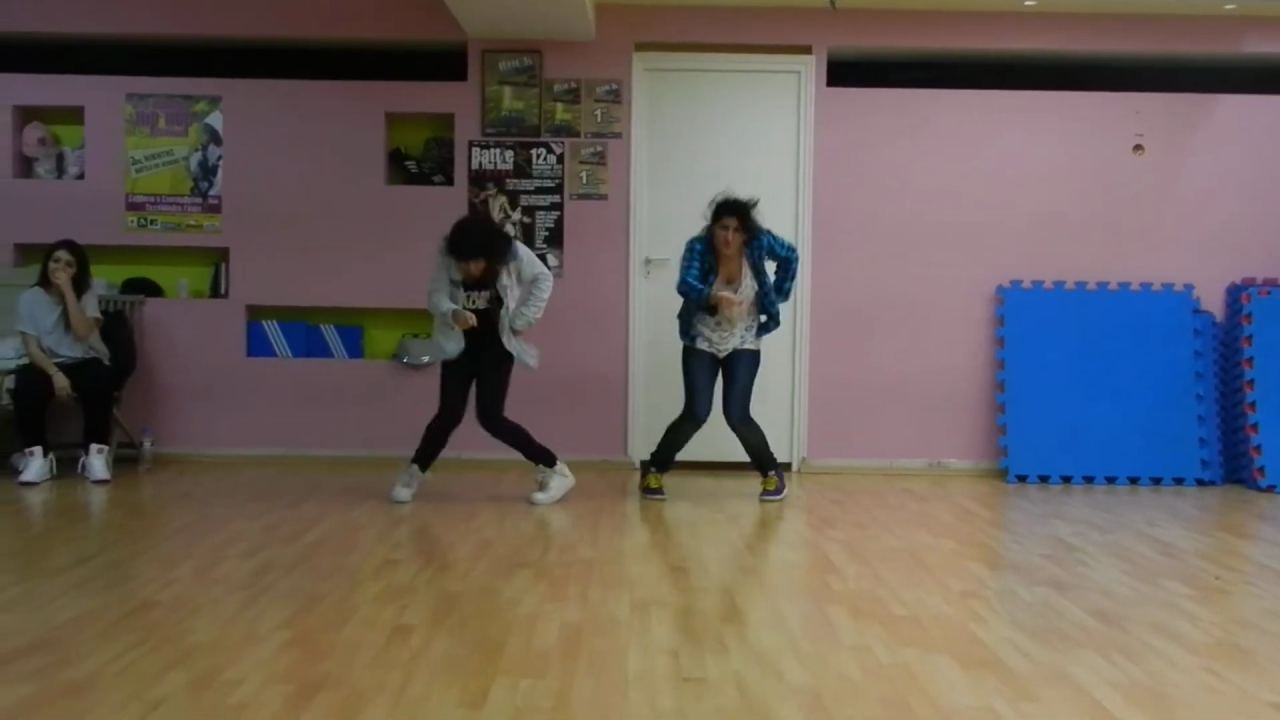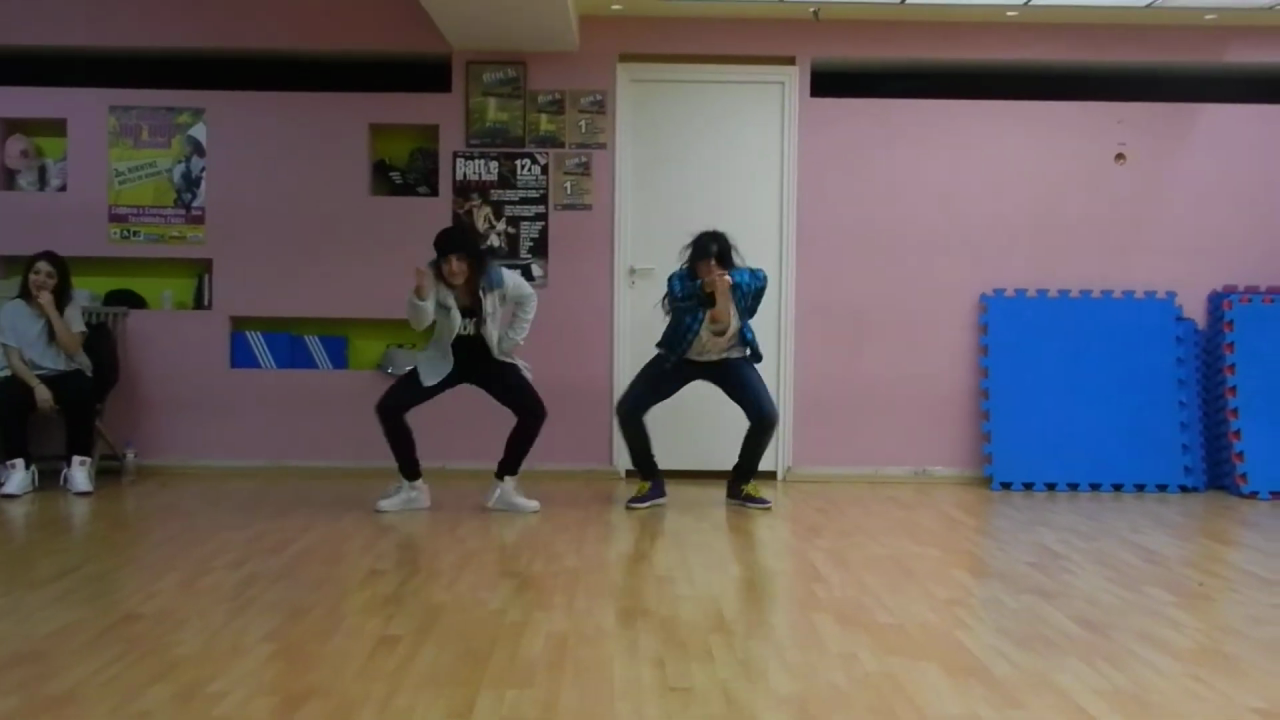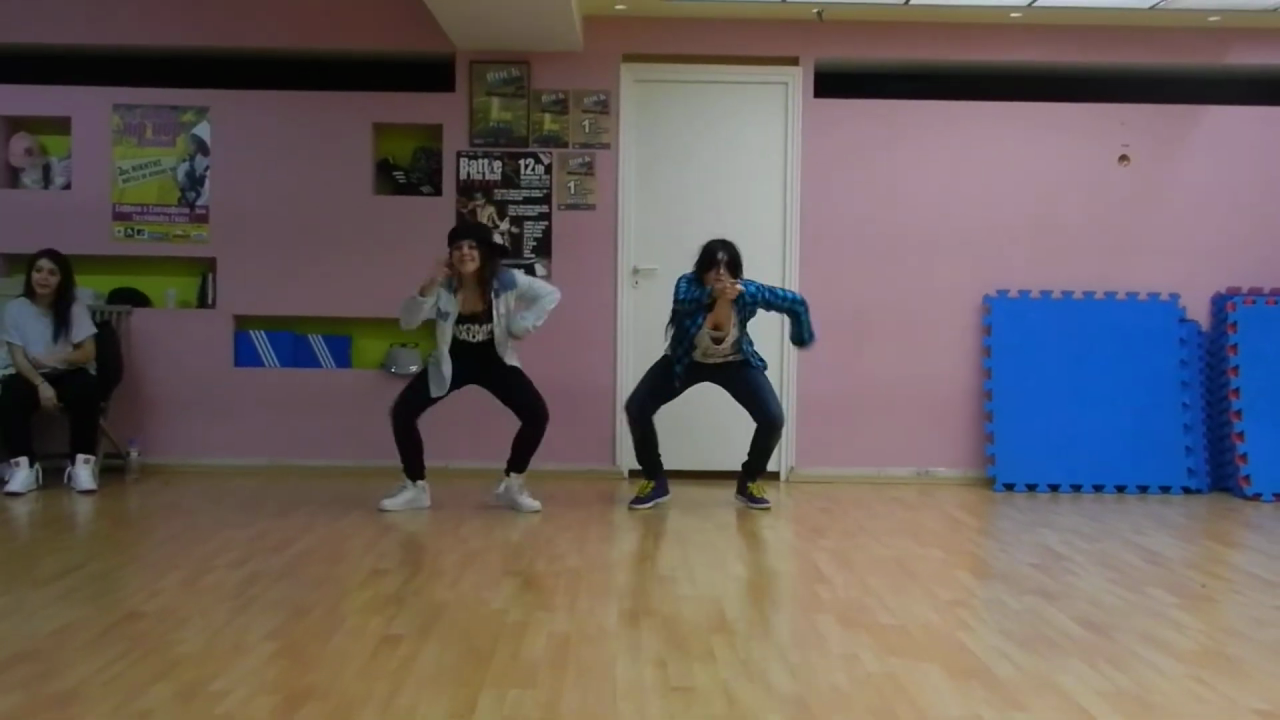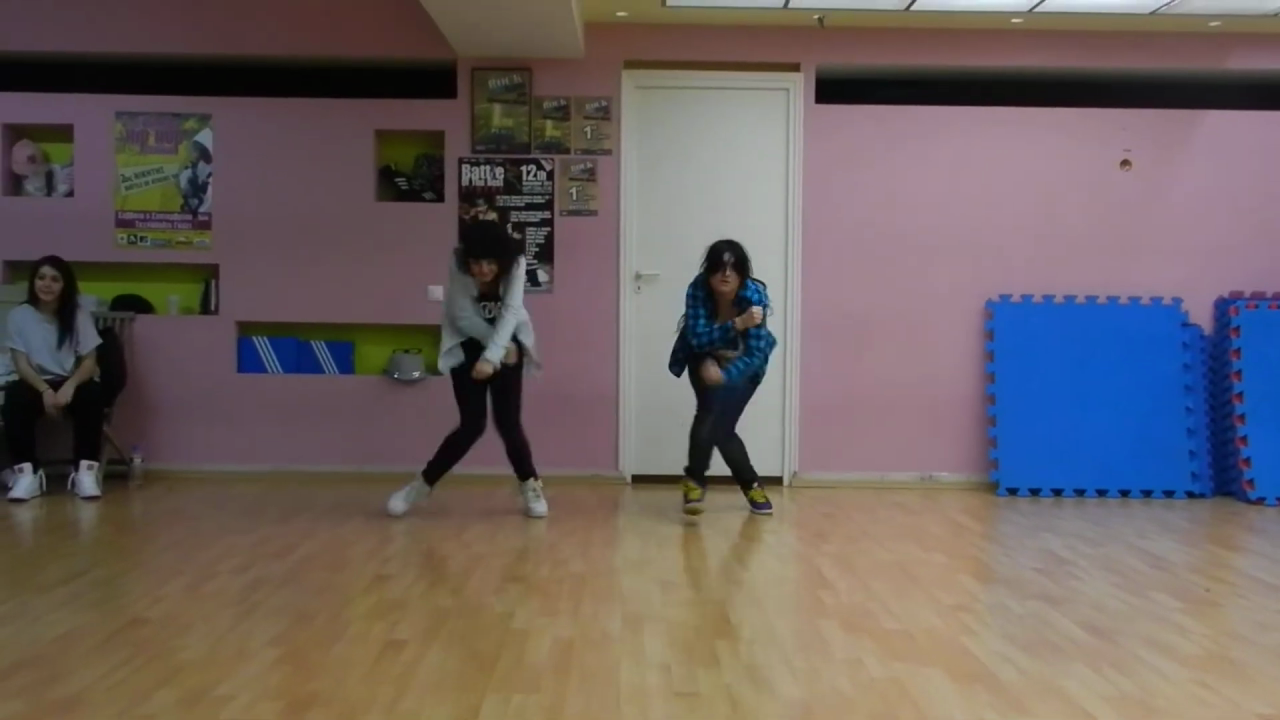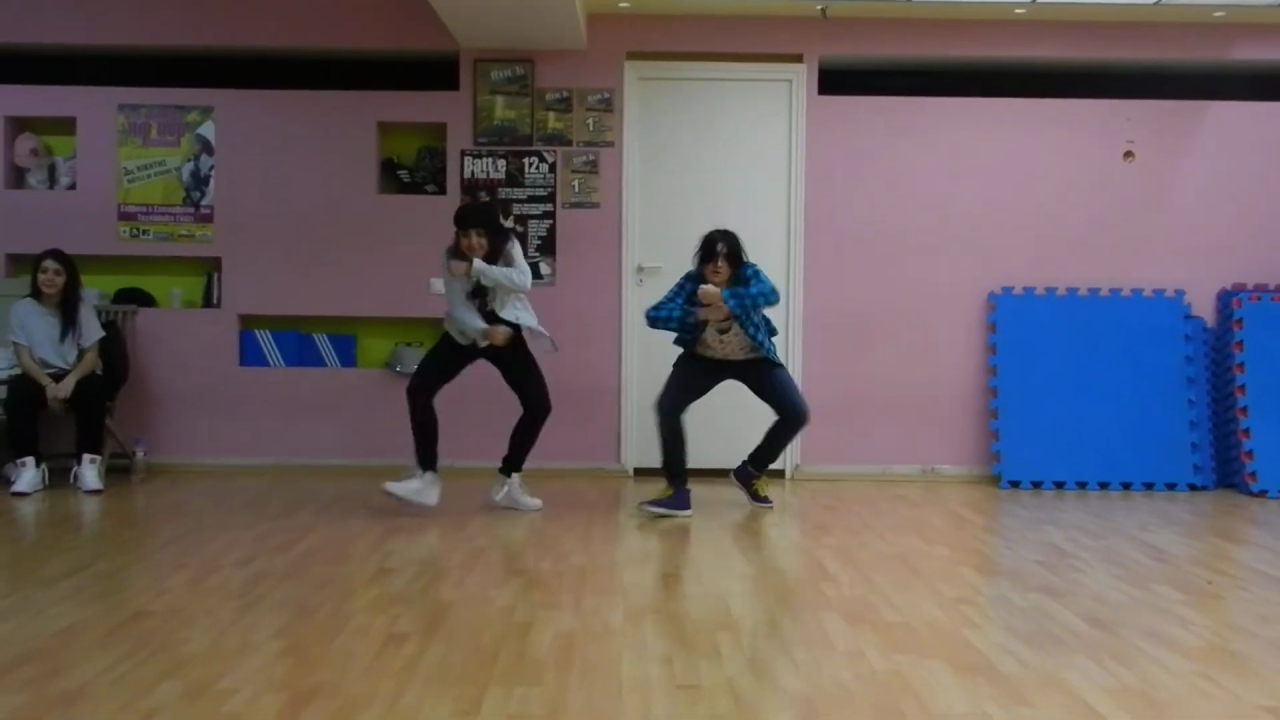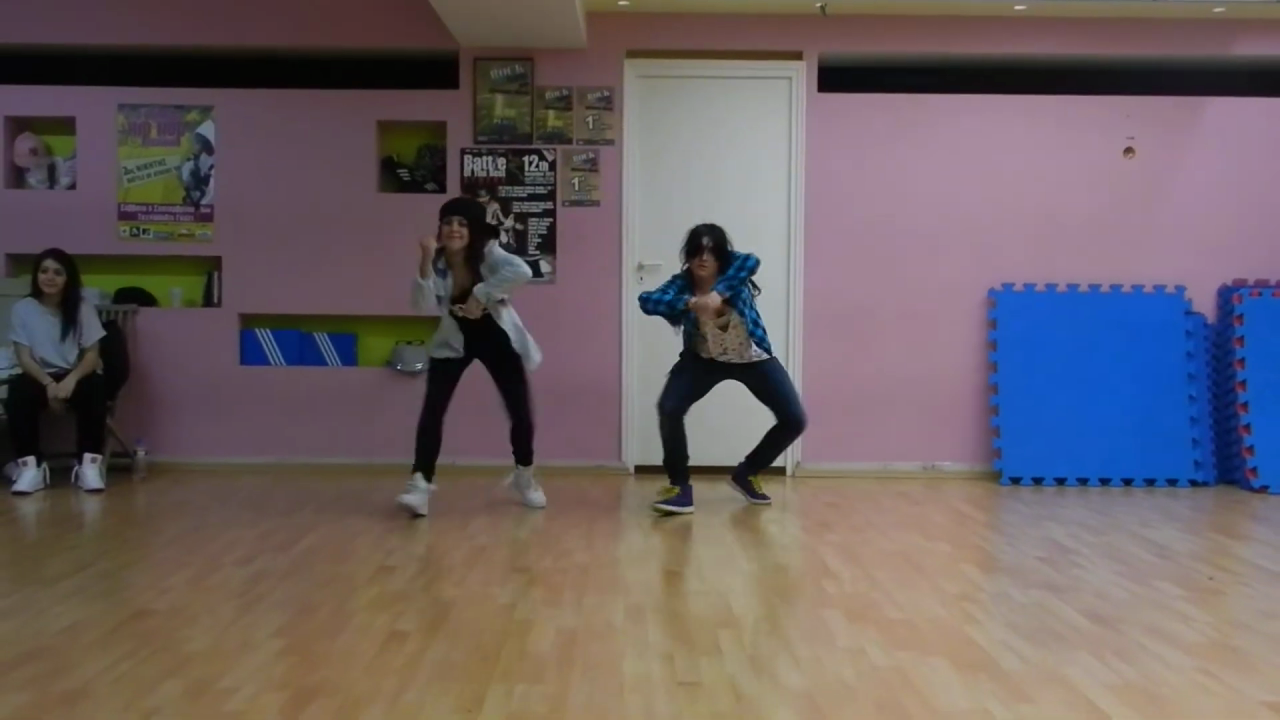
dt=0.2s
person 1, frame 1
left shoulder: (511, 253)
right shoulder: (448, 255)
left elbow: (543, 279)
right elbow: (436, 298)
left wrist: (521, 321)
right wrist: (454, 314)
left hip: (497, 342)
right hip: (460, 342)
left knee: (490, 417)
right knee: (450, 414)
left ankle: (554, 471)
right ankle: (414, 472)
person 1, frame 2
left shoulder: (495, 277)
right shoulder: (433, 276)
left elbow: (527, 298)
right elbow: (419, 322)
left wrist: (510, 341)
right wrist: (421, 292)
left hip: (488, 358)
right hip: (445, 359)
left knee: (535, 411)
right knee: (388, 408)
left ankle: (504, 486)
right ankle: (413, 487)
person 1, frame 3
left shoulder: (507, 281)
right shoulder: (443, 285)
left elbow: (551, 294)
right elbow: (408, 322)
left wrist: (522, 325)
right wrist: (428, 289)
left hip: (496, 361)
right hip: (452, 361)
left knee: (537, 415)
right knee: (403, 412)
left ankle: (513, 484)
right ankle: (416, 486)
person 1, frame 4
left shoulder: (514, 264)
right shoulder: (459, 264)
left elbow: (511, 314)
right elbow: (461, 315)
left wrist: (490, 359)
right wrist: (496, 343)
left hip: (503, 350)
right hip: (467, 347)
left knee: (508, 424)
right knee: (472, 426)
left ankle: (530, 488)
right ankle: (422, 485)
person 1, frame 5
left shoulder: (508, 248)
right shoulder: (454, 257)
left elbow: (522, 282)
right elbow: (458, 309)
left wrist: (475, 267)
right wrist: (485, 332)
left hip: (506, 332)
right hip: (464, 334)
left knee: (540, 405)
right knee: (418, 390)
left ankle: (509, 483)
right ankle: (427, 479)
person 1, frame 6
left shoulder: (488, 253)
right shoulder: (437, 262)
left elbow: (521, 272)
right elbow: (423, 306)
left wrist: (481, 294)
right wrist: (425, 264)
left hip: (497, 337)
right hip: (455, 340)
left knee: (521, 413)
right knee: (433, 407)
left ankle: (524, 475)
right ankle: (421, 486)
person 2, frame 1
left shoulder: (758, 242)
right shoulder: (698, 247)
left elbow: (789, 255)
right elbow: (687, 286)
left wrist: (779, 293)
right wrist: (715, 299)
left hip: (743, 343)
right hip: (702, 342)
left knee: (736, 415)
right knee: (696, 413)
left ankle: (771, 472)
right ankle: (655, 469)
person 2, frame 2
left shoulder: (742, 280)
right shoulder: (681, 280)
left elbow: (760, 280)
right elbow: (679, 298)
right wrist: (706, 288)
left hip: (729, 358)
right hip: (680, 359)
left knee: (766, 416)
right knee: (627, 409)
left ankle: (742, 483)
right ankle: (651, 482)
person 2, frame 3
left shoulder: (749, 292)
right shoulder: (688, 283)
left elbow: (795, 302)
right elbow: (682, 301)
left wrist: (802, 338)
right wrist: (714, 294)
left hip: (734, 362)
right hip: (686, 361)
left knee: (772, 420)
right knee: (637, 408)
left ankle: (748, 481)
right ankle: (655, 480)
person 2, frame 4
left shoulder: (754, 295)
right shoulder: (698, 289)
left elbow: (756, 353)
right elbow: (697, 339)
left wrist: (724, 376)
right wrist: (737, 323)
left hip: (743, 363)
right hip: (704, 357)
left knee: (721, 428)
right knee: (708, 412)
left ankle: (750, 484)
right ankle: (694, 480)
person 2, frame 5
left shoulder: (748, 274)
right shoulder: (692, 283)
left elbow: (770, 294)
right elbow: (655, 315)
left wrist: (723, 297)
right wrist: (701, 314)
left hip: (754, 359)
right hip: (705, 359)
left knee: (797, 413)
right knee: (667, 407)
left ankle: (751, 471)
right ankle: (677, 491)
person 2, frame 6
left shoulder: (733, 267)
right shoulder: (683, 283)
left elbow: (751, 262)
right elbow: (646, 300)
left wrist: (718, 293)
right wrist: (691, 303)
left hip: (752, 357)
right hip: (705, 359)
left knee: (795, 420)
right knee: (669, 408)
left ankle: (746, 474)
right ankle: (679, 486)
person 3, frame 1
left shoulder: (86, 296)
right shoulder: (30, 298)
left elbow: (83, 333)
right elbow: (32, 348)
left wrist: (67, 290)
right wrist: (55, 374)
left hip: (84, 364)
right hip: (48, 365)
left knee: (100, 379)
right knee: (25, 382)
left ankle: (96, 454)
right ankle: (37, 456)
person 3, frame 2
left shoulder: (69, 308)
left elbow: (72, 349)
left wrist: (51, 310)
right wrist: (36, 386)
left hip: (67, 375)
right hip: (30, 377)
left knee: (83, 390)
left ankle: (79, 466)
person 3, frame 3
left shoulder: (75, 308)
left elbow: (89, 353)
left wrist: (59, 356)
right wrist: (40, 384)
left hip: (70, 375)
right hip: (33, 376)
left knee: (87, 389)
left ankle: (82, 464)
right ankle: (23, 466)
person 3, frame 4
left shoulder: (79, 315)
right shoulder: (19, 315)
left elbow: (90, 362)
right elbow: (21, 364)
left wrist: (69, 385)
right wrist: (45, 390)
left hip: (72, 383)
right hip: (37, 383)
left knee: (92, 396)
right knee: (14, 398)
left ankle: (86, 471)
right ankle: (27, 472)
person 3, frame 5
left shoulder: (82, 308)
right shoulder: (22, 309)
left elbow: (91, 355)
right elbow: (24, 358)
left wrist: (71, 379)
right wrist: (47, 384)
left hip: (75, 376)
right hip: (40, 376)
left knee: (94, 389)
right knee: (17, 391)
left ankle: (88, 465)
right ankle: (29, 467)
person 3, frame 6
left shoulder: (82, 308)
right shoulder: (22, 309)
left elbow: (92, 355)
right elbow: (24, 358)
left wrist: (71, 379)
right wrist: (48, 384)
left hip: (76, 375)
right hip: (40, 376)
left knee: (94, 389)
right knee: (18, 391)
left ankle: (89, 464)
right ankle: (30, 466)
